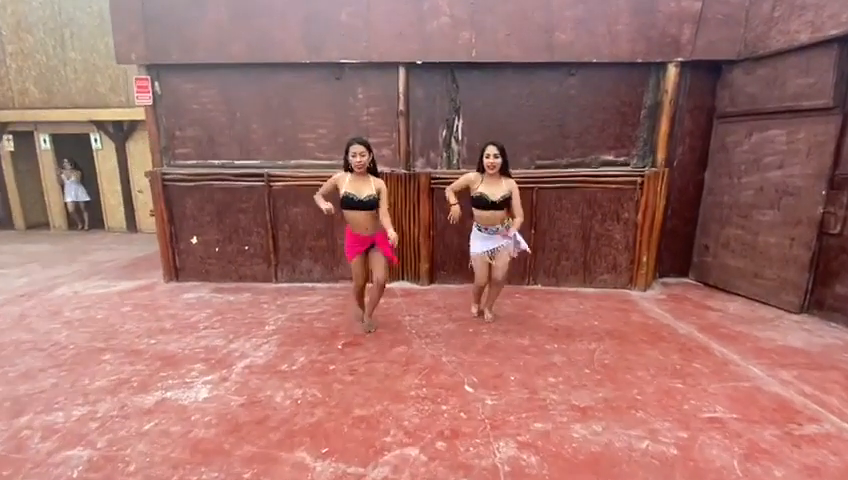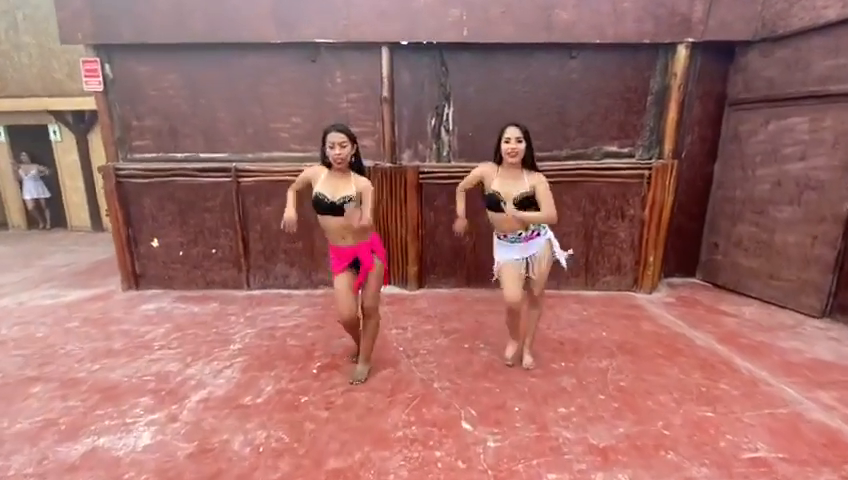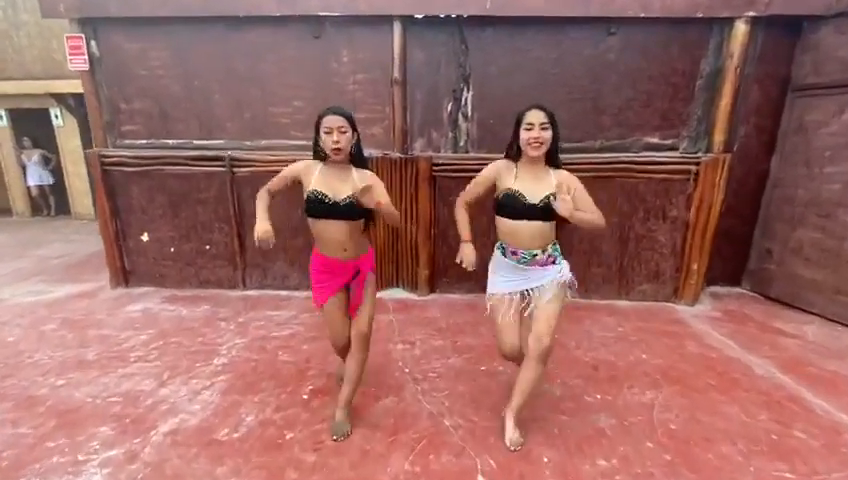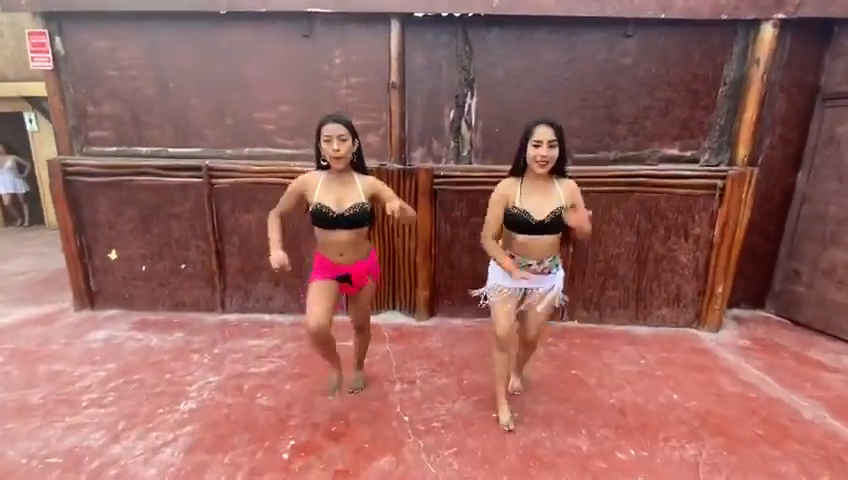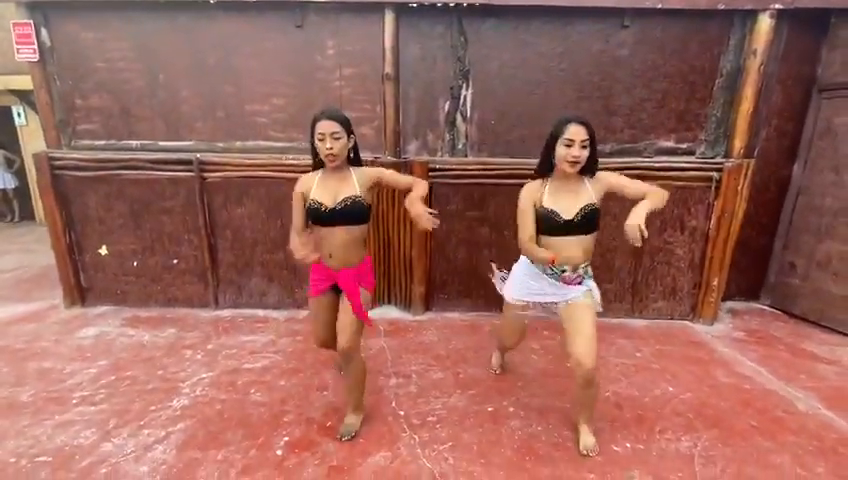
dt=0.7s
person 1, frame 1
left shoulder: (510, 184)
right shoulder: (473, 179)
left elbow: (518, 215)
right elbow: (449, 190)
left wrist: (512, 230)
right wrist: (454, 205)
left hip: (504, 236)
right hip: (480, 236)
left knee: (499, 278)
right knee: (481, 281)
left ankle: (488, 308)
right ankle: (476, 303)
person 1, frame 2
left shoulder: (536, 179)
right shoulder: (487, 171)
left elbow: (551, 215)
right elbow: (462, 188)
left wrist: (518, 215)
right wrist: (460, 215)
left hip: (537, 242)
right hip: (506, 246)
left knee: (535, 297)
right knee: (512, 299)
left ankle: (527, 348)
right ankle: (513, 340)
person 1, frame 3
left shoulder: (562, 179)
right shoulder: (499, 170)
left elbow: (598, 220)
right elbow: (462, 203)
left wrist: (570, 213)
right wrist: (466, 242)
left hip: (548, 269)
right hip: (506, 269)
left knee: (541, 345)
right knee: (510, 348)
left ankle: (510, 414)
right ankle: (527, 368)
person 1, frame 4
left shoulder: (568, 189)
right shoulder: (507, 188)
left elbow: (586, 233)
right elbow: (488, 239)
left wrist: (579, 222)
right wrist: (512, 266)
left hip: (547, 274)
right hip: (508, 272)
left knee: (530, 338)
right knee: (504, 338)
left ankle: (517, 372)
right ankle: (502, 402)
person 1, frame 5
left shoulder: (600, 183)
right shoulder: (534, 190)
left elbow: (658, 194)
right elbow: (525, 245)
left wrist: (640, 210)
right wrist: (557, 257)
left hip: (576, 286)
right hip: (533, 277)
left knee: (586, 365)
right knee: (510, 338)
left ankle: (585, 424)
right ankle: (498, 349)
person 2, frame 1
left shoulder: (378, 184)
right shoulder: (341, 179)
left elbow: (384, 214)
right elbow: (319, 194)
left wrist: (390, 231)
right wrist: (323, 204)
left hip: (378, 238)
right hip: (355, 239)
left knee: (380, 280)
right knee: (359, 283)
right ankle: (361, 309)
person 2, frame 2
left shoulder: (362, 183)
right shoulder: (314, 174)
left elbow: (368, 223)
right elbow: (292, 189)
left wrist: (359, 220)
right wrist: (290, 209)
left hip: (368, 249)
right hip: (340, 254)
left knee: (370, 309)
right knee: (347, 315)
left ankle: (365, 360)
right ankle: (359, 345)
person 2, frame 3
left shoulder: (366, 178)
right shoulder: (304, 170)
left elbow: (395, 220)
right elbow: (265, 192)
left wrist: (378, 203)
right wrist: (262, 220)
left hip: (362, 265)
right hip: (325, 266)
left knee: (361, 333)
right knee: (340, 339)
left ankle: (343, 406)
right ankle: (350, 366)
person 2, frame 4
left shoulder: (370, 185)
right shoulder: (308, 182)
left elbow: (409, 219)
right elbow: (276, 214)
left wrist: (399, 208)
right wrist: (275, 248)
left hip: (363, 266)
right hip: (326, 267)
left knee: (360, 324)
right knee: (315, 327)
left ankle: (358, 367)
right ankle: (335, 366)
person 2, frame 5
left shoulder: (366, 177)
right shoulder: (305, 184)
left elbow: (418, 184)
right elbow: (297, 233)
left wrist: (413, 202)
right wrist: (300, 249)
left hip: (357, 273)
right hip: (321, 272)
left knee: (348, 345)
right knee: (323, 340)
left ankle: (355, 410)
right ankle: (345, 356)
